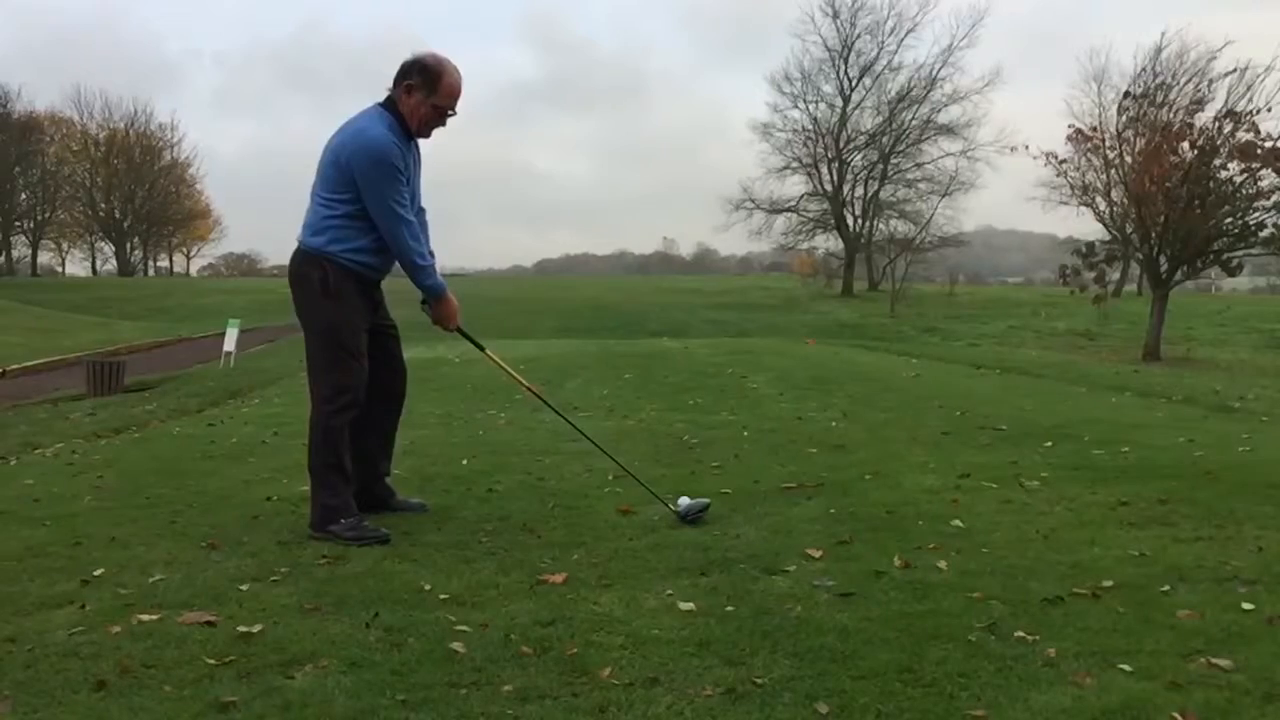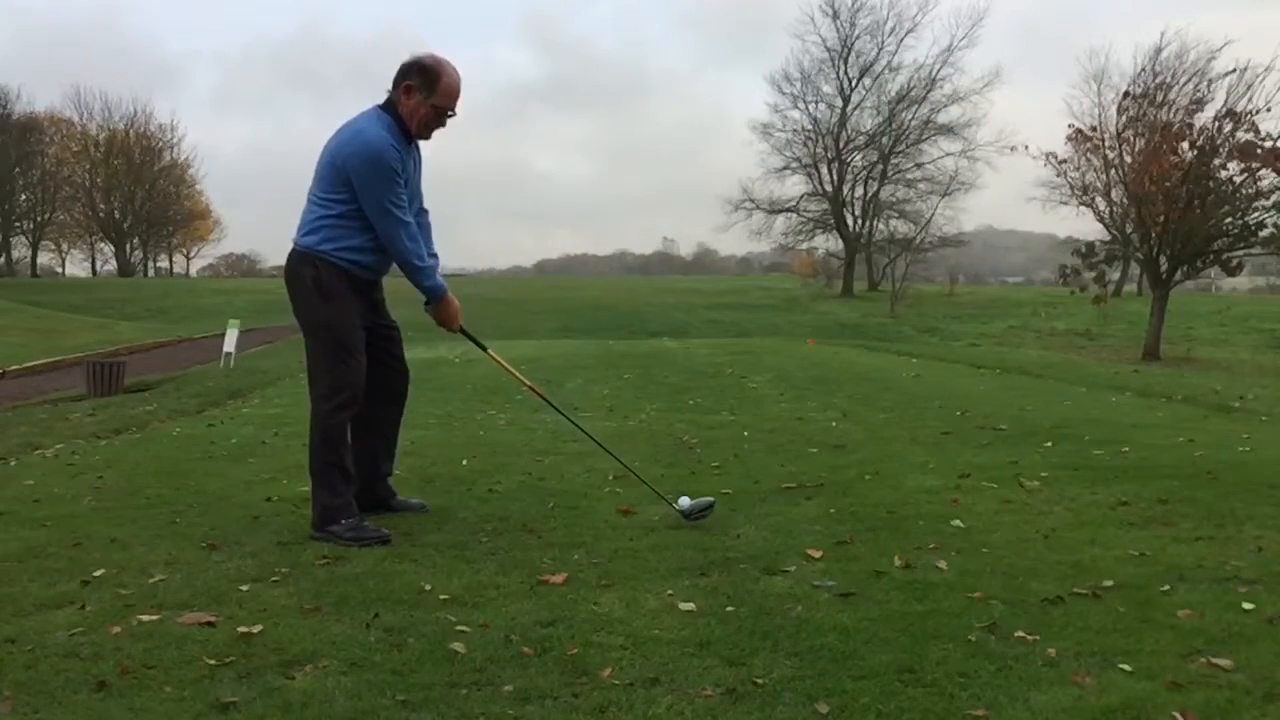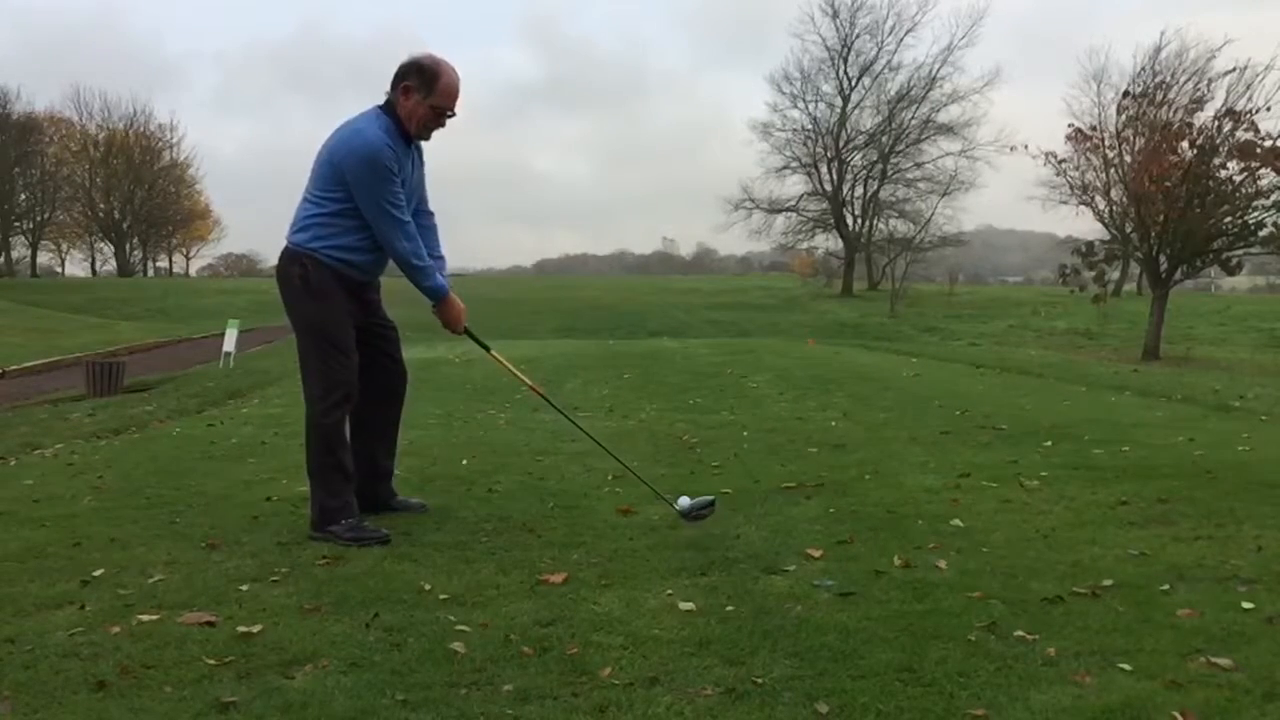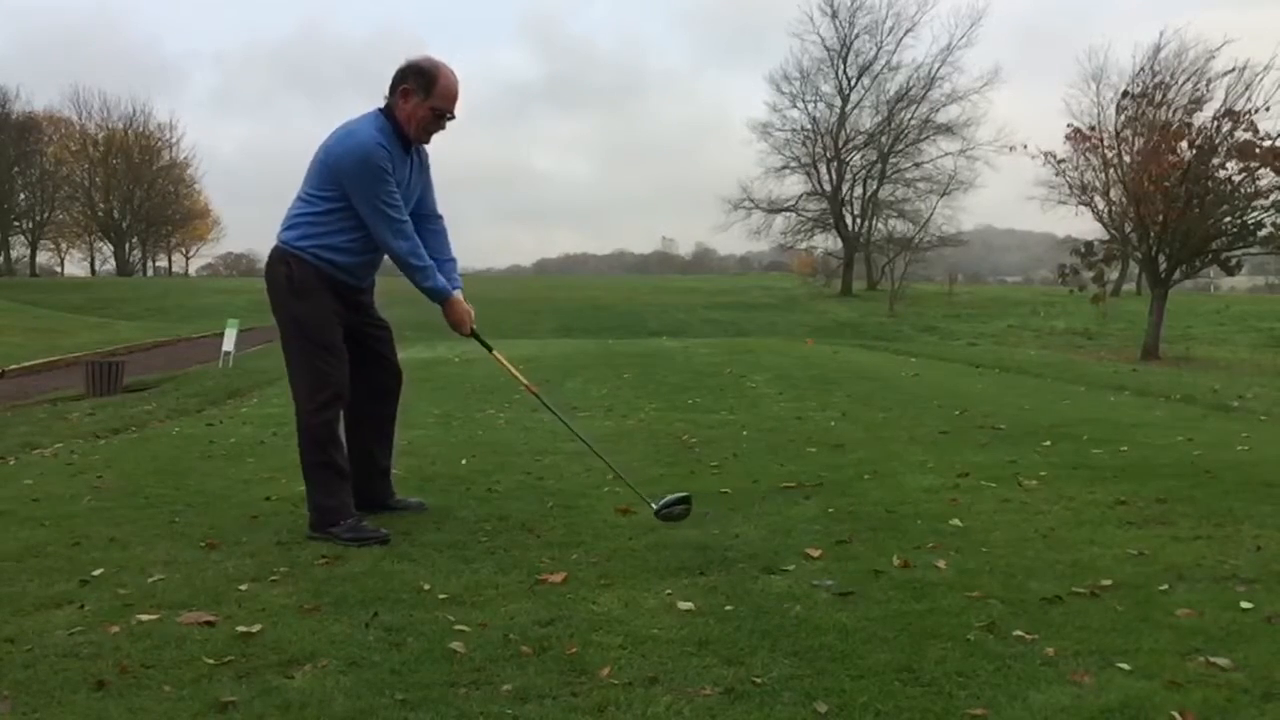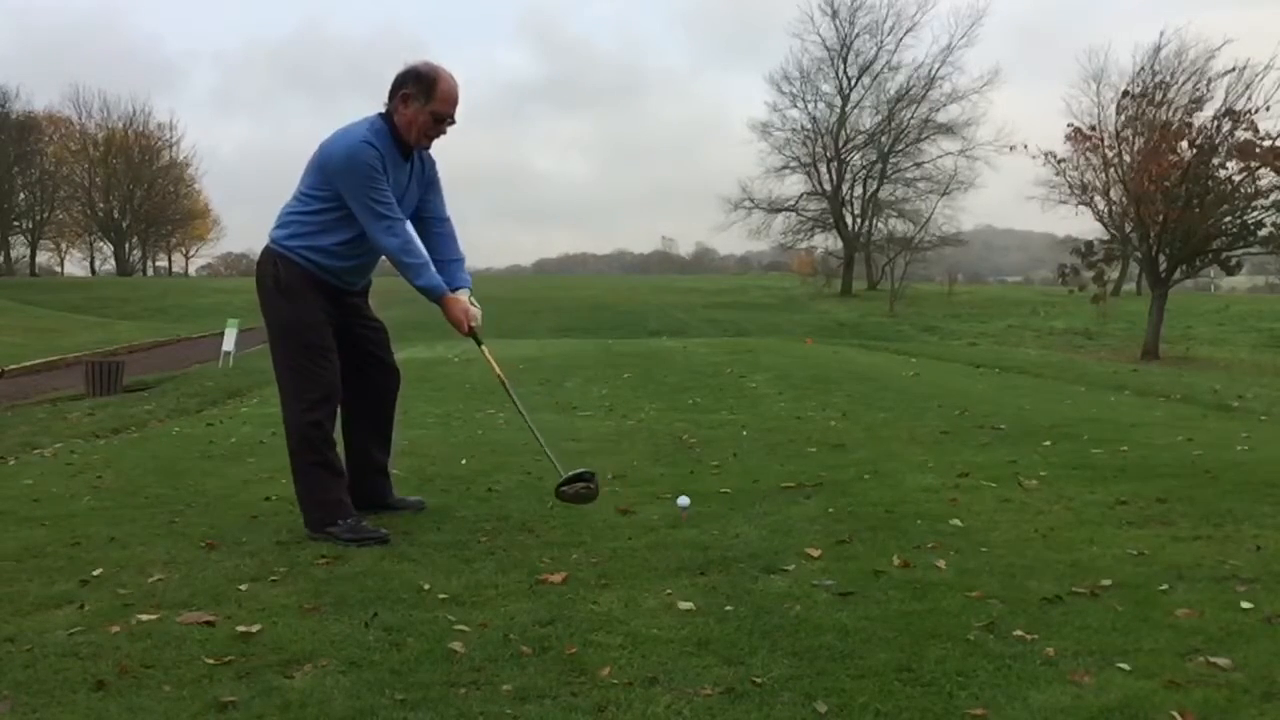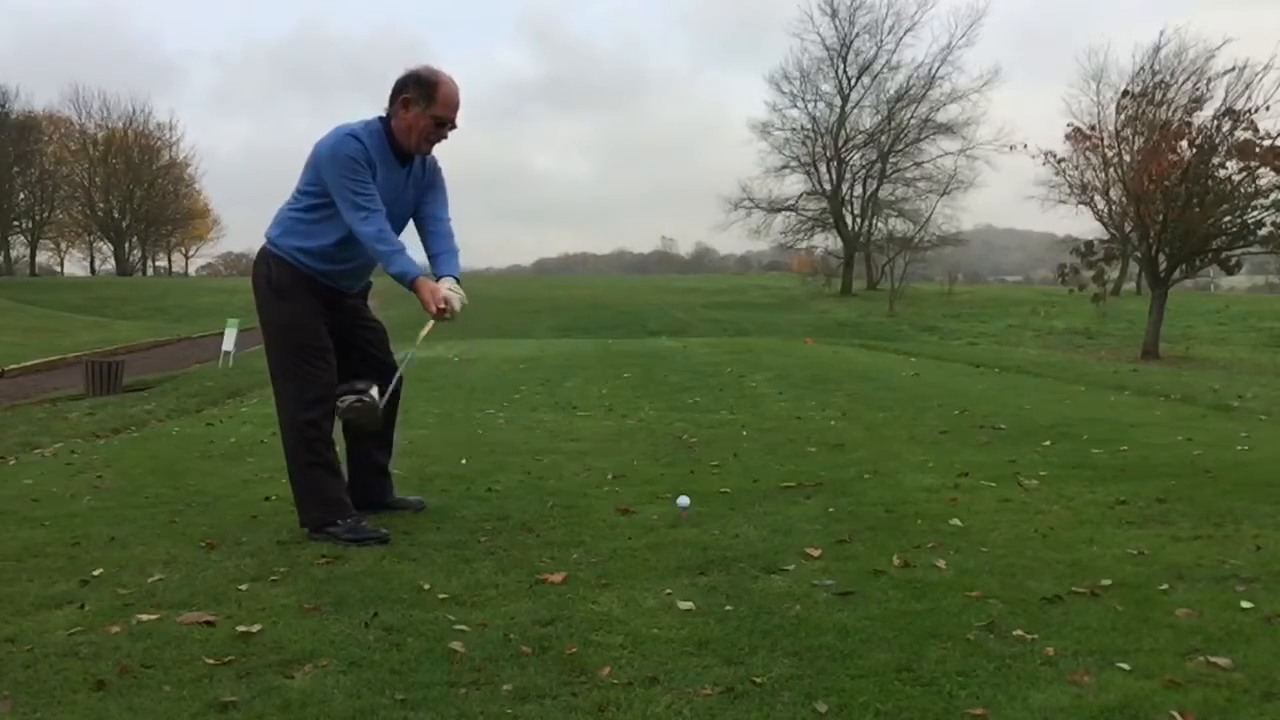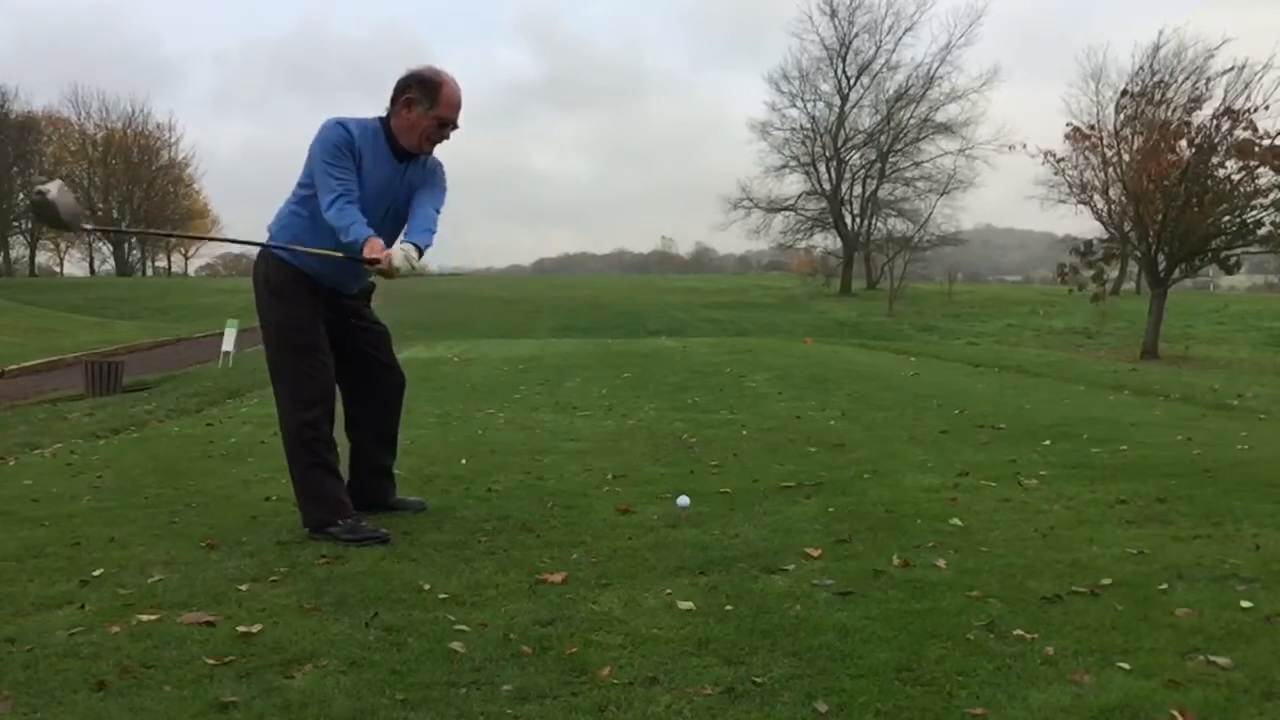
dt=0.7s
person 1, frame 1
left shoulder: (402, 138)
right shoulder: (373, 141)
left elbow: (412, 218)
right elbow: (396, 230)
left wrist: (432, 284)
right wrist: (436, 292)
left hip: (359, 279)
right hip: (328, 277)
left knee: (386, 381)
right knee: (341, 390)
left ankle: (369, 488)
right ankle: (331, 512)
person 1, frame 2
left shoulder: (404, 140)
right shoulder: (371, 143)
left elbow: (415, 218)
right elbow: (396, 232)
left wrist: (436, 283)
right wrist: (438, 294)
left hip: (358, 279)
right hip: (323, 277)
left knee: (389, 379)
right knee: (341, 390)
left ankle: (371, 489)
right ankle: (333, 513)
person 1, frame 3
left shoulder: (407, 144)
right shoulder: (368, 144)
left elbow: (421, 219)
right elbow: (395, 234)
left wrist: (442, 282)
right wrist: (440, 296)
left hip: (355, 279)
right hip: (315, 276)
left knee: (386, 378)
right knee: (335, 390)
left ankle: (373, 491)
right ankle: (333, 514)
person 1, frame 4
left shoulder: (413, 152)
right shoulder: (364, 146)
left elbow: (427, 223)
right elbow: (396, 234)
left wrist: (454, 287)
right wrist: (444, 297)
left hip: (349, 282)
right hip: (304, 277)
left knee: (381, 379)
right knee: (325, 392)
left ankle: (371, 492)
right ankle: (331, 514)
person 1, frame 5
left shoulder: (420, 161)
right shoulder: (356, 148)
left elbow: (436, 227)
right elbow: (389, 233)
left wrist: (461, 289)
right wrist: (442, 297)
left hip: (345, 283)
right hip: (295, 277)
left knee: (377, 379)
right knee: (316, 394)
left ankle: (369, 490)
right ankle: (328, 512)
person 1, frame 6
left shoulder: (427, 171)
right shoulder: (348, 145)
left elbow: (437, 228)
right elbow: (369, 224)
left wrist: (448, 279)
right wrist: (416, 281)
left hip: (344, 287)
right hip: (290, 277)
left knee: (379, 380)
right knee: (312, 393)
left ankle: (370, 490)
right ankle: (326, 512)
person 1, frame 7
left shoulder: (430, 172)
right shoulder: (341, 135)
left elbow: (425, 218)
right elbow: (338, 205)
left wrist: (408, 249)
right wrist: (369, 242)
left hip: (348, 288)
right hip: (290, 277)
left knee: (382, 382)
right knee: (310, 396)
left ankle: (371, 490)
right ankle: (326, 512)
